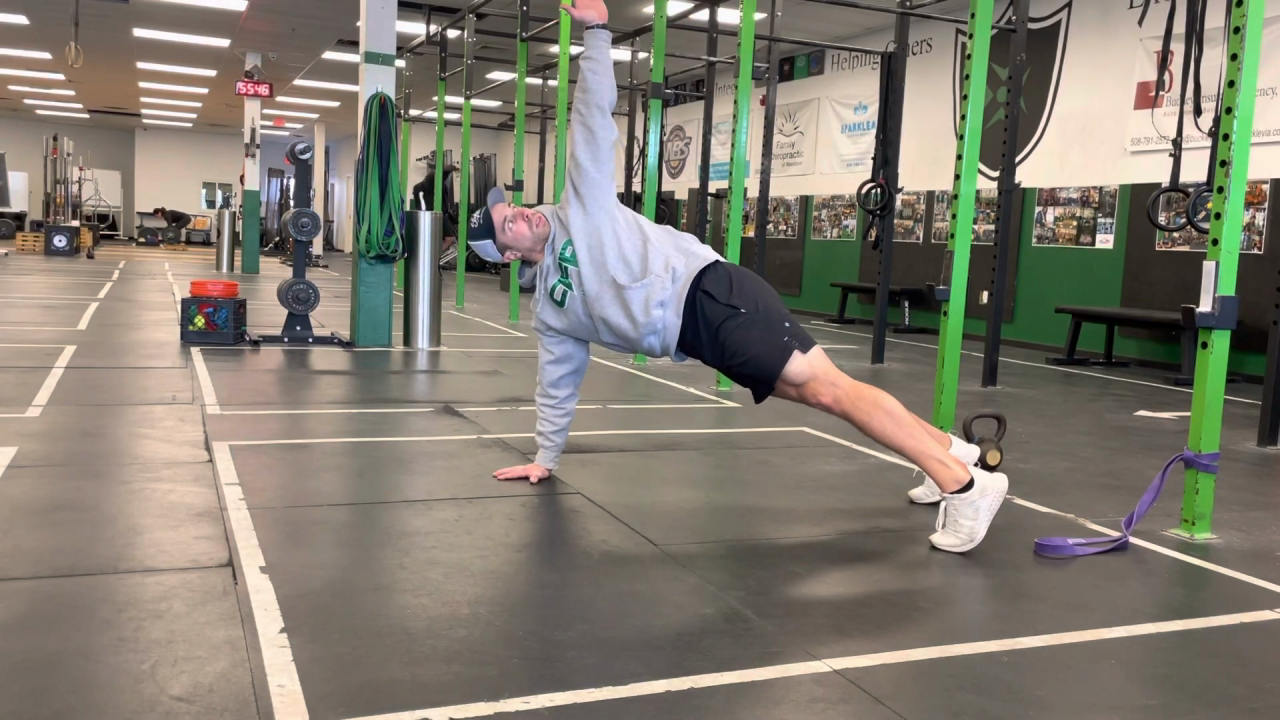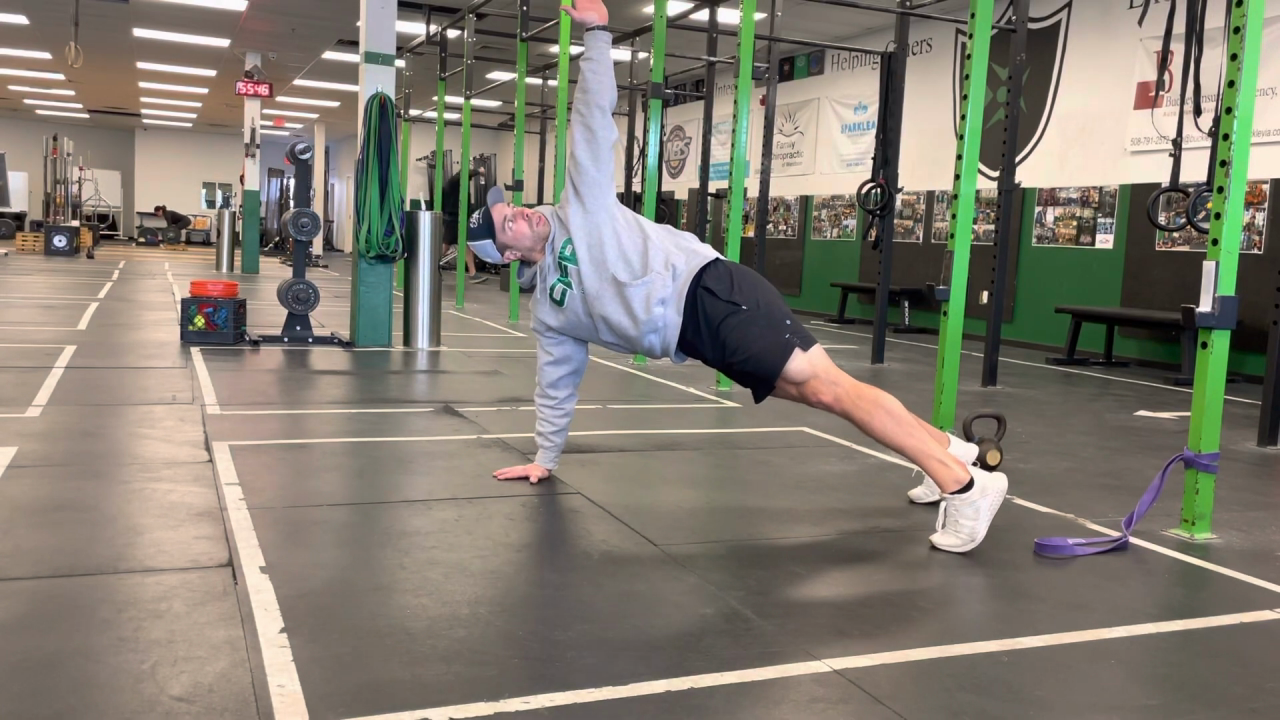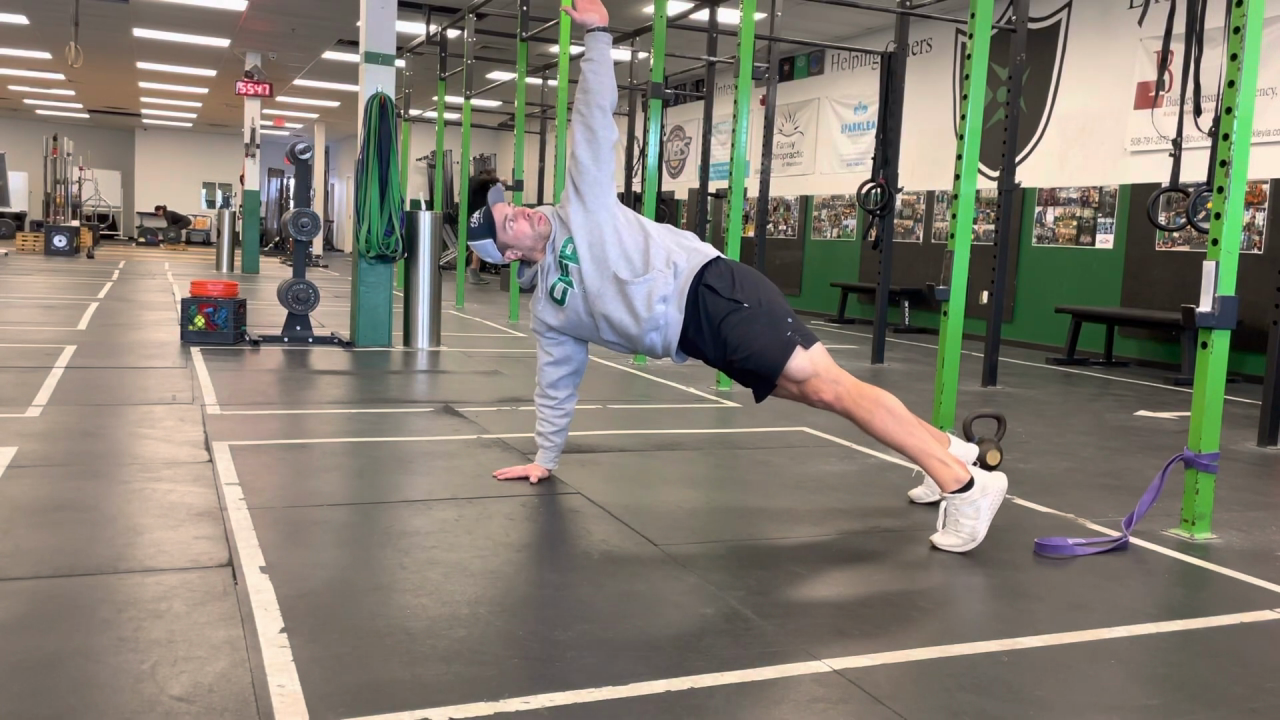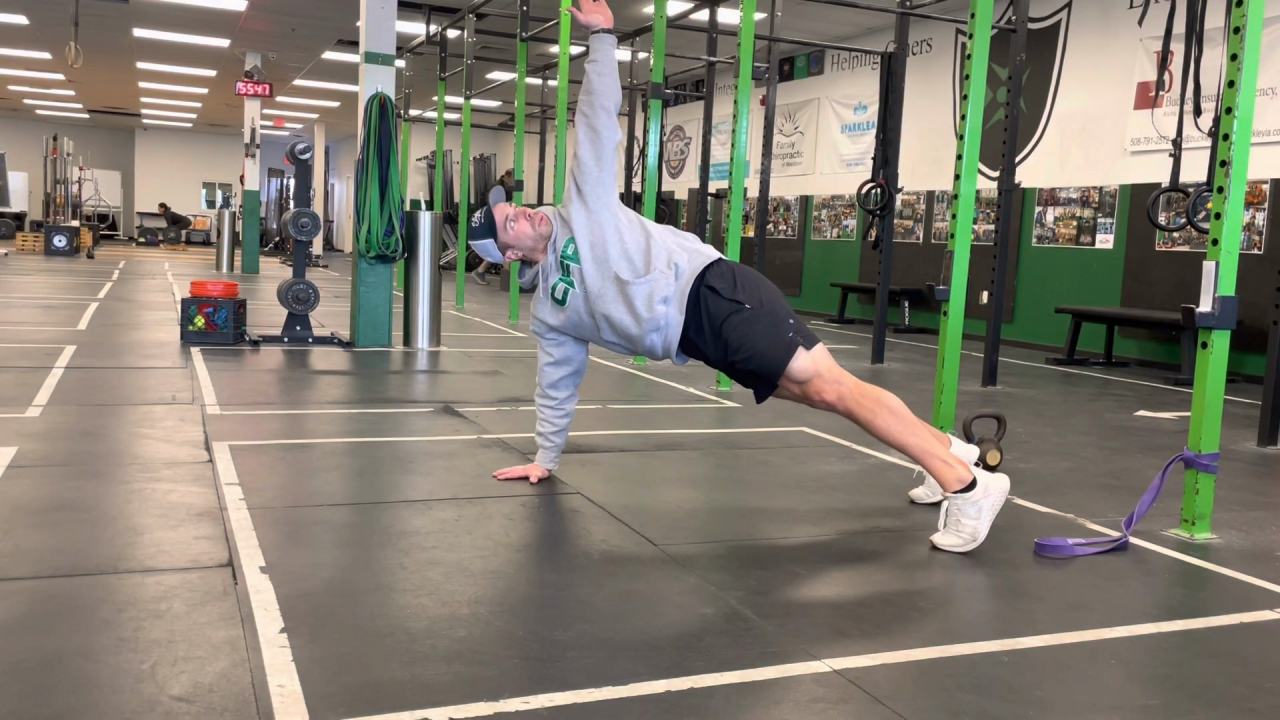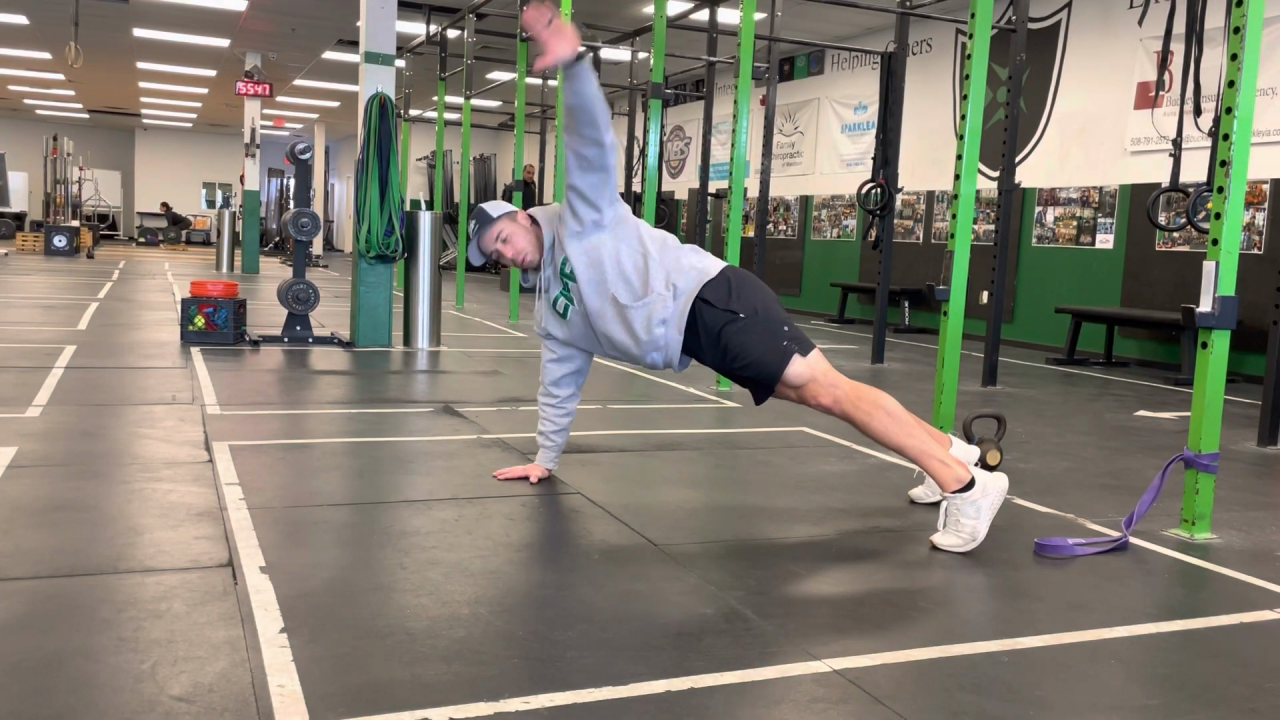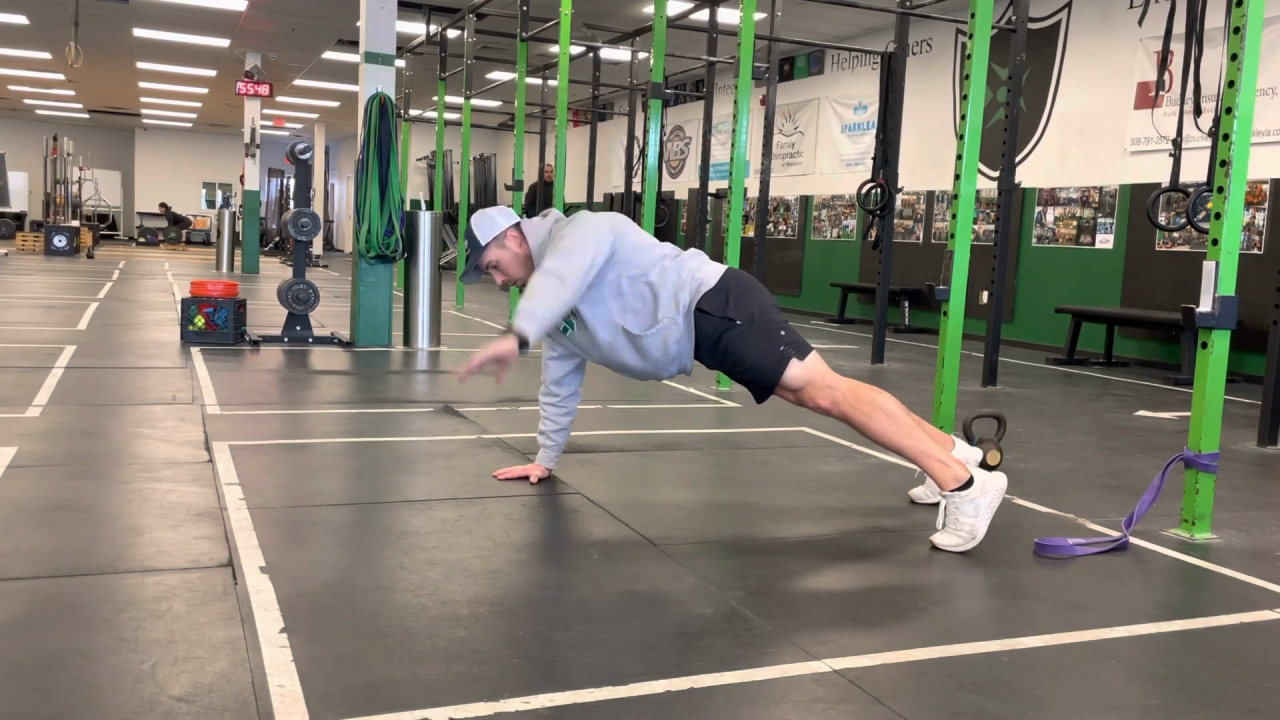
dt=0.3s
person 1, frame 1
left shoulder: (582, 205)
right shoulder: (549, 308)
left elbow: (594, 114)
right elbow: (558, 382)
right wrist: (545, 456)
left hip: (710, 292)
right hip: (696, 334)
left knee: (827, 386)
right knee: (812, 394)
left ankle: (966, 482)
right ankle: (946, 451)
person 1, frame 2
left shoulder: (580, 206)
right shoulder: (547, 307)
left elbow: (594, 116)
right elbow: (557, 382)
right wrist: (545, 457)
left hip: (710, 291)
right hip: (694, 335)
left knee: (827, 385)
right knee: (810, 394)
left ankle: (964, 482)
right ankle: (946, 451)
person 1, frame 3
left shoulder: (582, 206)
right shoulder: (546, 310)
left elbow: (594, 118)
right elbow: (557, 383)
right wrist: (545, 457)
left hip: (711, 289)
right hip: (697, 334)
left knee: (827, 385)
right knee: (811, 394)
left ankle: (965, 483)
right ankle: (946, 451)
person 1, frame 4
left shoulder: (583, 206)
right shoulder: (547, 310)
left elbow: (597, 119)
right elbow: (557, 384)
right wrist: (544, 457)
left hip: (713, 291)
right hip: (697, 336)
left knee: (829, 386)
right knee: (814, 396)
left ankle: (967, 483)
right ankle: (947, 453)
person 1, frame 5
left shoulder: (581, 210)
right shoulder: (551, 298)
left elbow: (591, 143)
right elbow: (563, 371)
left wrist: (572, 64)
right wrist: (544, 455)
left hip: (716, 299)
right hip: (709, 335)
left knee: (828, 390)
right knee: (817, 398)
left ankle: (967, 478)
right ankle: (943, 460)
person 1, frame 6
left shoulder: (572, 236)
right shoulder: (550, 309)
left elbow: (565, 268)
right elbow: (560, 379)
left wrist: (515, 334)
right wrist: (546, 457)
left hip: (712, 302)
right hip: (698, 335)
left knee: (824, 389)
right knee: (811, 395)
left ankle: (965, 481)
right ankle: (949, 449)
